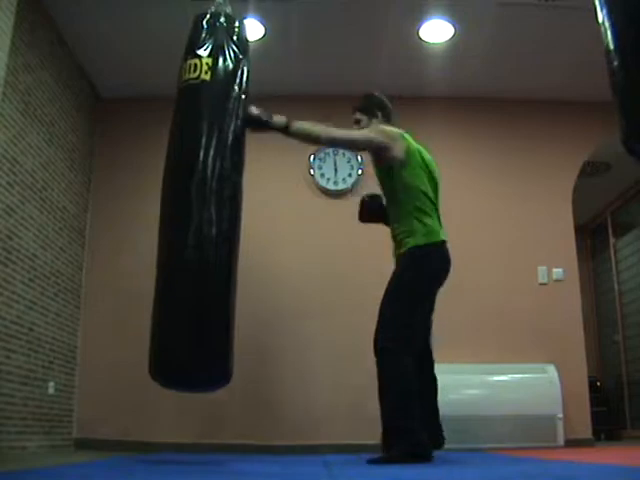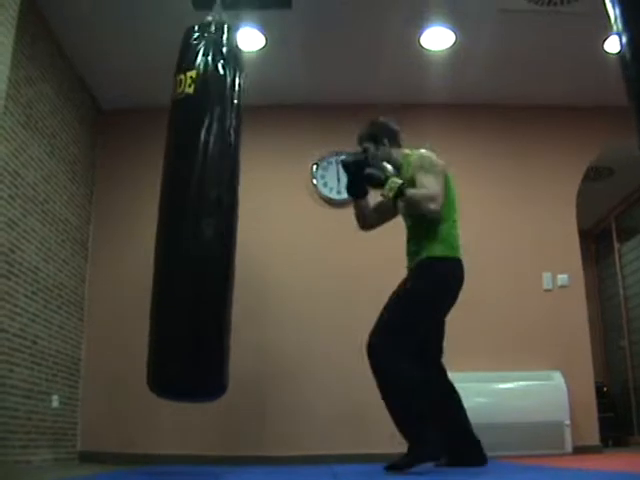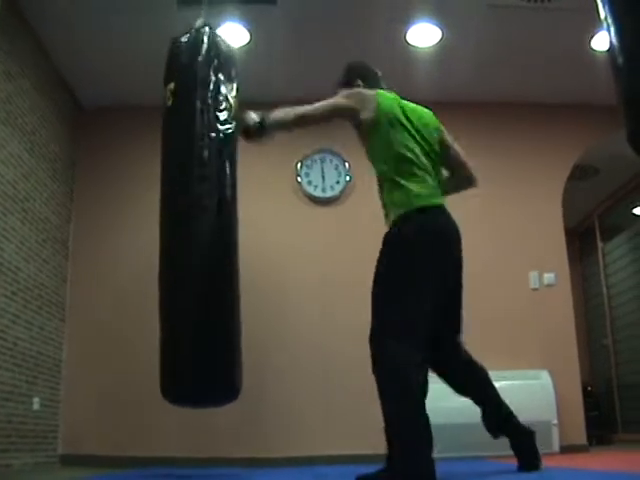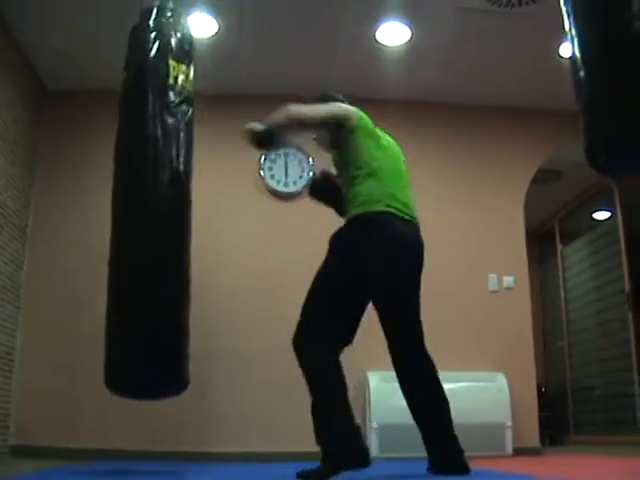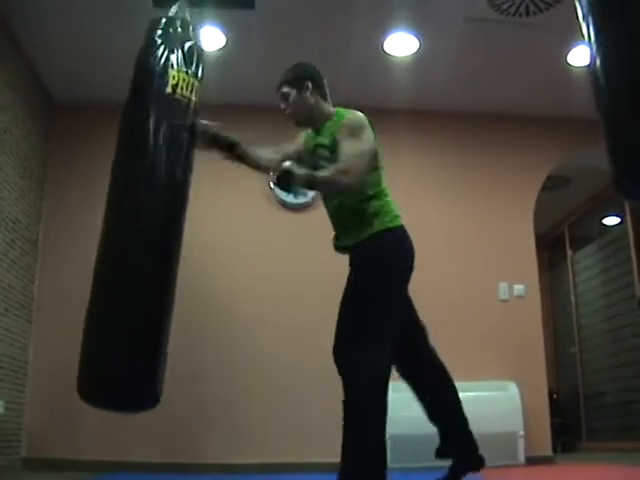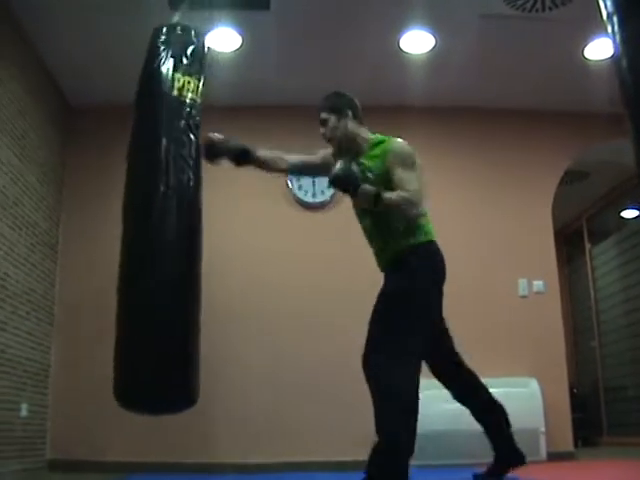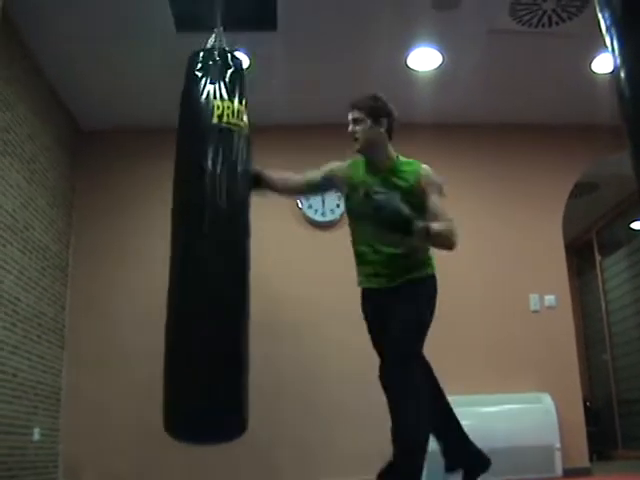
dt=0.7s
person 1, frame 1
left shoulder: (388, 138)
right shoulder: (414, 154)
left elbow: (331, 137)
left wrist: (277, 123)
right wrist: (381, 213)
left hip: (420, 256)
right hip: (432, 255)
left knee: (392, 344)
right knee: (415, 349)
left ankle: (407, 442)
right ankle: (427, 434)
person 1, frame 2
left shoulder: (423, 159)
right shoulder: (397, 181)
left elbow: (432, 206)
right elbow: (366, 222)
left wrist: (390, 179)
right wrist: (357, 186)
left hip: (437, 268)
right hip: (433, 270)
left knee: (384, 348)
right knee: (424, 360)
left ankle: (425, 442)
right ankle: (465, 448)
person 1, frame 3
left shoulder: (363, 100)
right shoulder: (426, 117)
left elbow: (300, 116)
right elbow: (466, 177)
left wrist: (260, 122)
left hip: (413, 229)
right hip: (441, 228)
left knee: (394, 343)
right knee: (441, 343)
right ankle: (515, 434)
person 1, frame 4
left shoulder: (341, 115)
right shoulder: (385, 144)
left elbow: (292, 115)
left wrist: (260, 130)
right wrist: (332, 192)
left hip: (368, 241)
right hip: (407, 238)
left knee: (315, 341)
right knee: (410, 351)
person 1, frame 5
left shoulder: (351, 122)
right shoulder: (313, 140)
left elbow: (350, 178)
right elbow: (270, 161)
left wrist: (301, 176)
right wrist: (224, 142)
left hip: (380, 247)
right hip: (377, 249)
left knee: (355, 356)
right knee: (412, 352)
person 1, frame 6
left shoulder: (395, 150)
right shoulder: (339, 157)
left elbow: (413, 208)
right elbow: (289, 162)
left wrist: (366, 190)
right wrist: (237, 151)
left hip: (418, 260)
right hip: (401, 266)
left knee: (385, 359)
right knee: (444, 361)
right ankle: (506, 448)
person 1, frame 7
left shoulder: (420, 175)
right shoulder: (349, 171)
left elbow: (448, 238)
right elbow: (296, 184)
left wrist: (411, 224)
right wrist: (256, 177)
left hip: (413, 288)
right hip: (374, 291)
left knee: (401, 377)
right knee: (410, 375)
